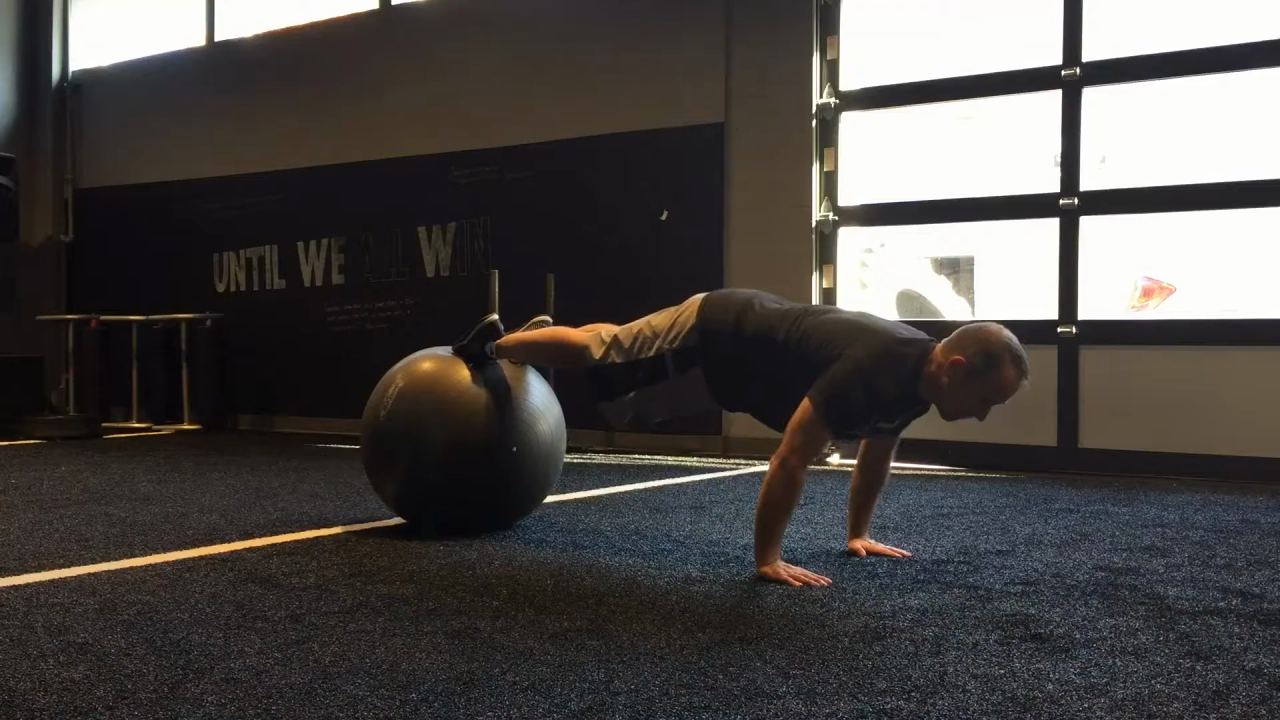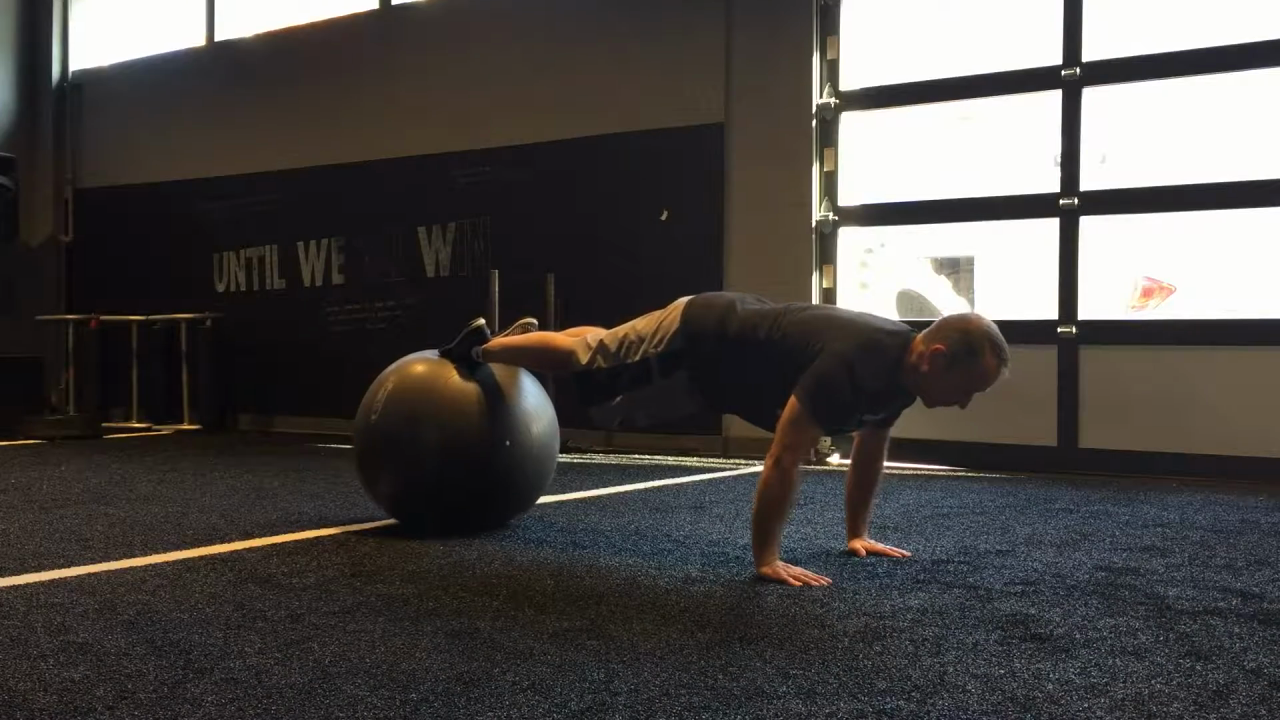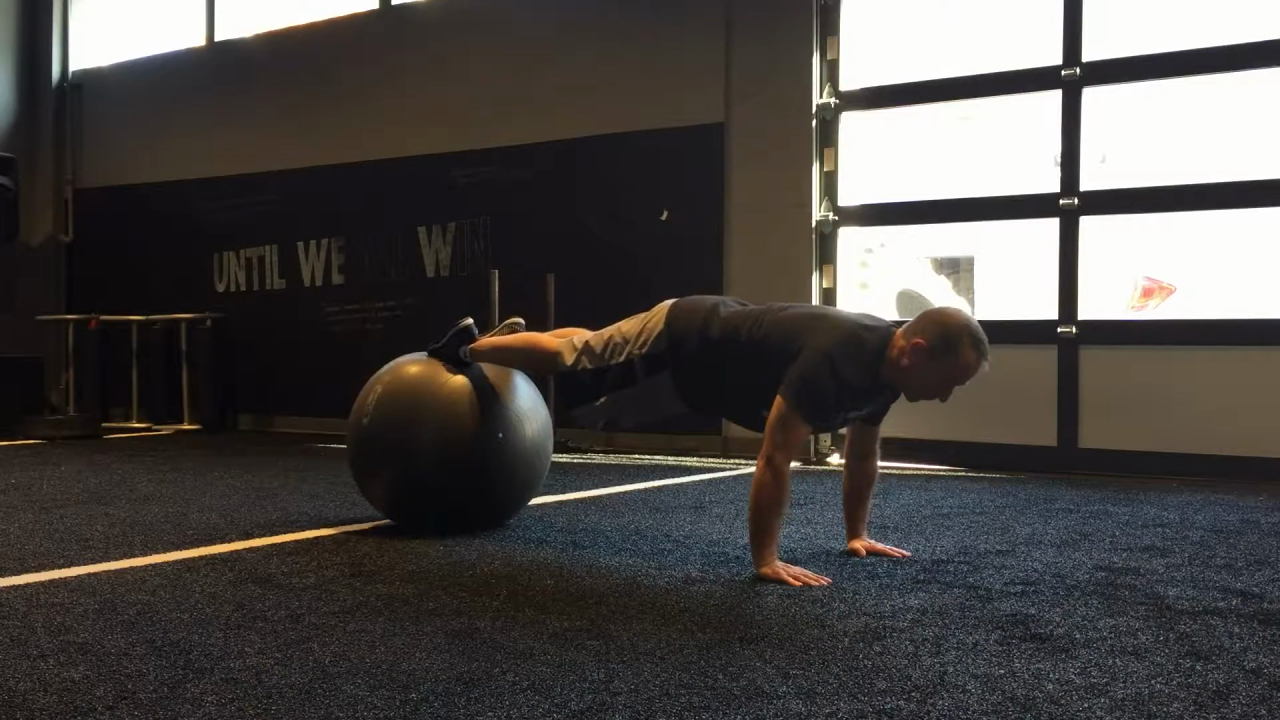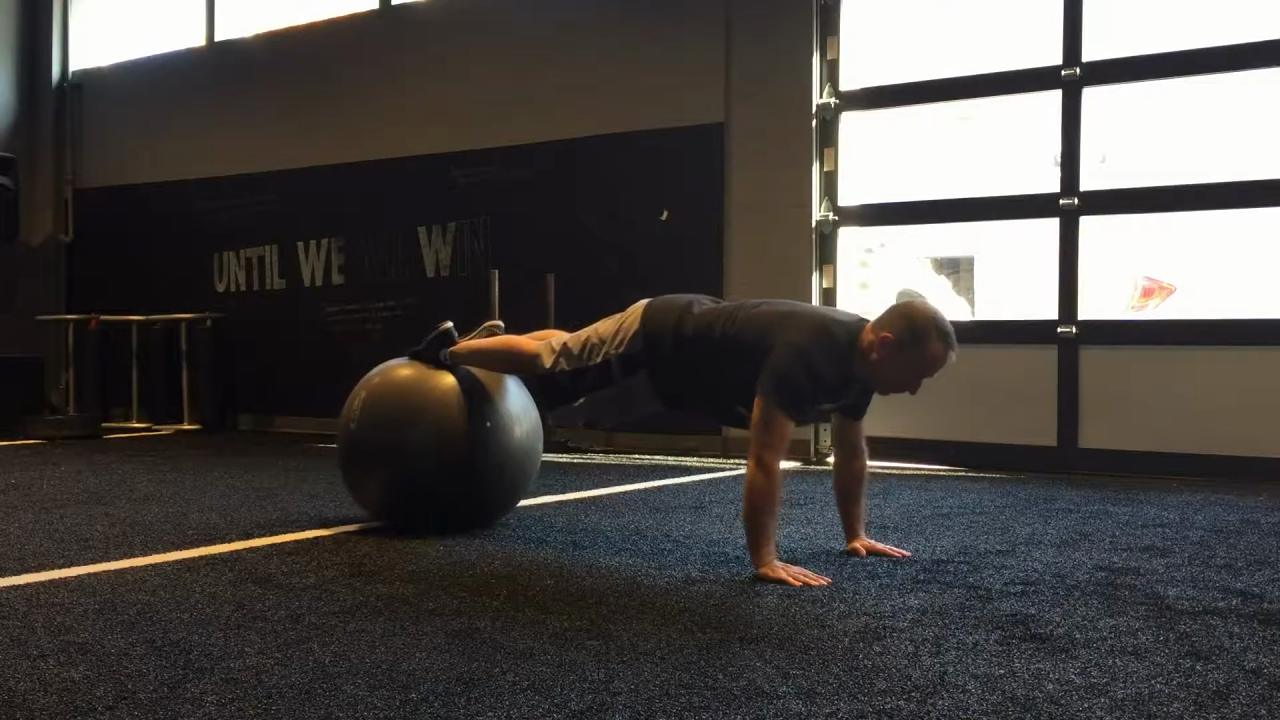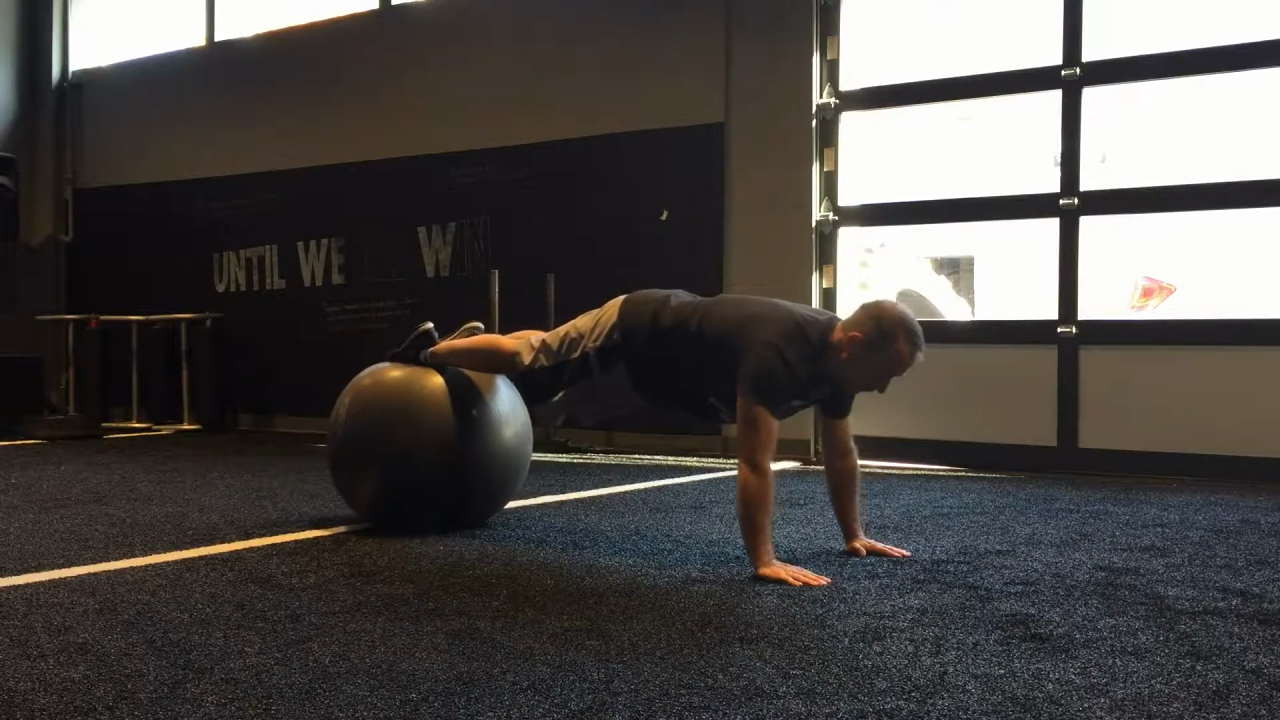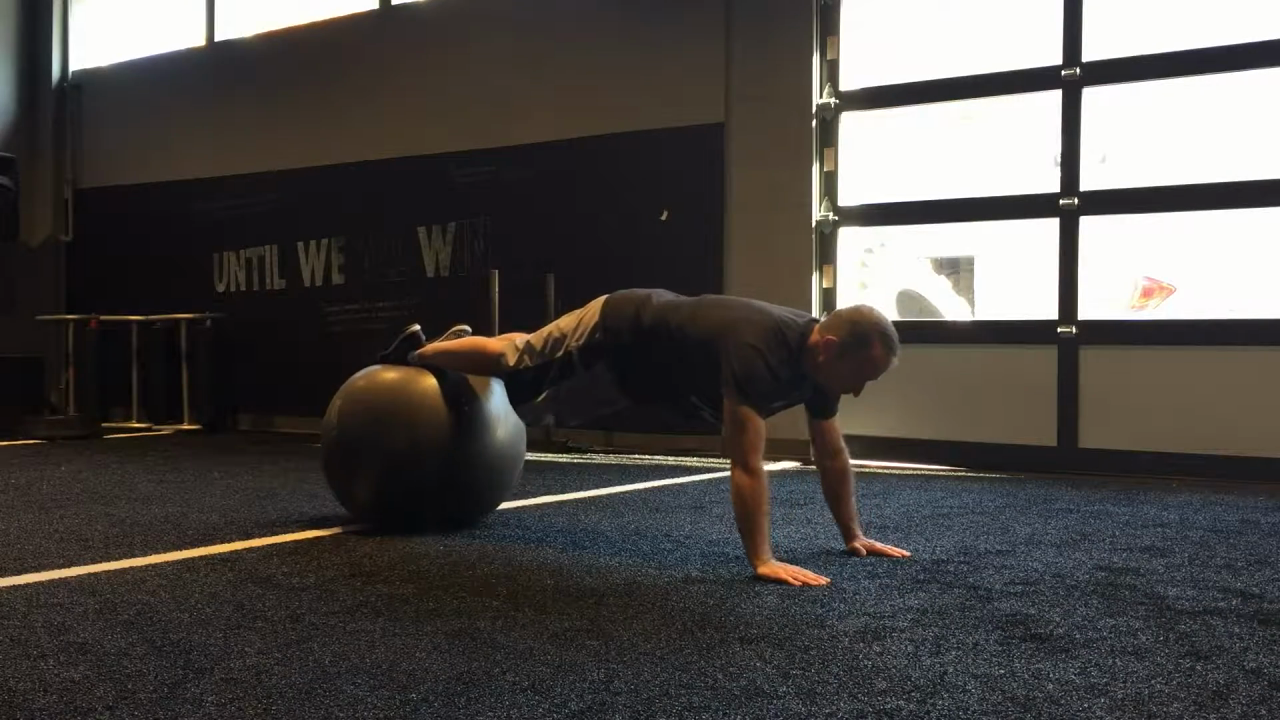
dt=0.4s
person 1, frame 1
left shoulder: (916, 376)
right shoulder: (873, 371)
left elbow: (877, 451)
right elbow: (790, 460)
left wrist: (858, 533)
right wrist: (767, 559)
left hip: (750, 325)
right hip: (710, 337)
left knee: (612, 344)
right knee: (596, 354)
left ankle: (539, 329)
right ankle: (494, 343)
person 1, frame 2
left shoulder: (902, 370)
right shoulder: (855, 363)
left elbow: (870, 449)
right elbow: (783, 460)
left wrist: (857, 533)
right wrist: (766, 559)
left hip: (731, 329)
right hip: (693, 341)
left knee: (601, 345)
right knee: (581, 359)
left ankle: (528, 331)
right ankle: (482, 346)
person 1, frame 3
left shoulder: (886, 365)
right shoulder: (837, 358)
left elbow: (862, 451)
right elbow: (775, 458)
left wrist: (857, 534)
right wrist: (765, 560)
left hip: (715, 330)
right hip: (678, 344)
left knee: (589, 346)
right knee: (568, 361)
left ankle: (511, 332)
right ankle: (470, 344)
person 1, frame 4
left shoulder: (860, 360)
right shoulder: (808, 351)
left elbow: (850, 451)
right elbow: (763, 460)
left wrist: (855, 534)
right wrist: (764, 561)
left hip: (693, 326)
right hip: (653, 343)
left knee: (567, 348)
right knee: (547, 364)
left ankle: (489, 335)
right ankle: (449, 346)
person 1, frame 5
left shoulder: (835, 358)
right shoulder: (781, 350)
left elbow: (839, 453)
right elbow: (754, 461)
left wrist: (854, 535)
right wrist: (763, 560)
left hip: (670, 322)
right hip: (631, 337)
left knee: (546, 349)
right knee: (528, 364)
left ankle: (471, 336)
right ankle: (432, 348)
person 1, frame 6
left shoulder: (819, 358)
right shoulder: (759, 351)
left elbow: (831, 454)
right elbow: (747, 463)
left wrist: (853, 535)
right wrist: (762, 560)
left hip: (652, 325)
right hip: (613, 335)
left knee: (526, 356)
right knee: (512, 363)
left ankle: (461, 337)
right ankle: (418, 350)
